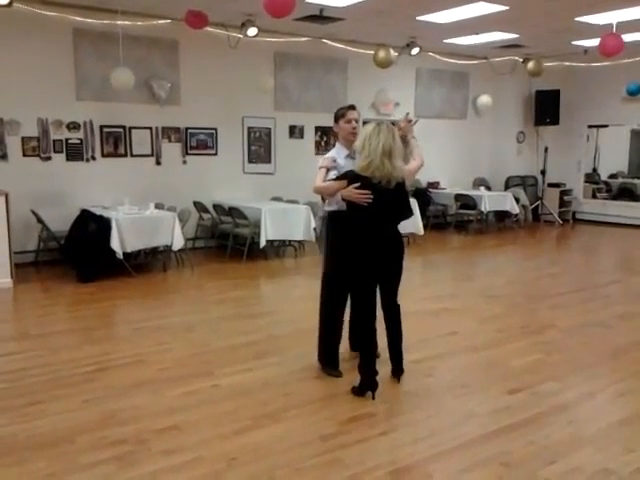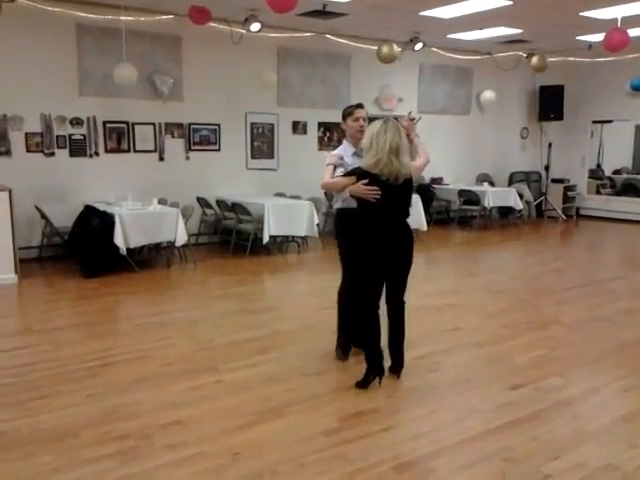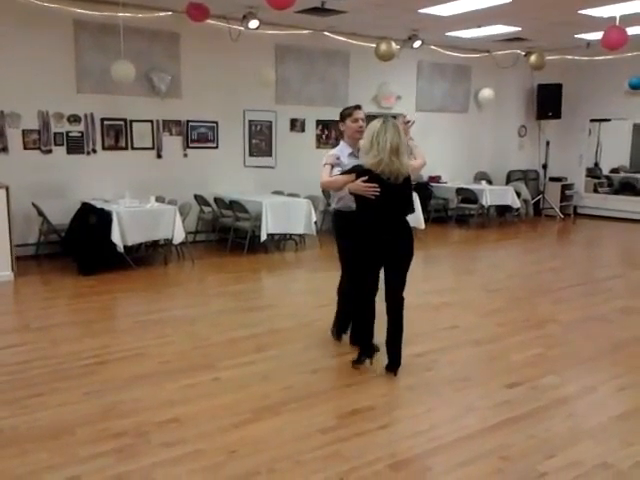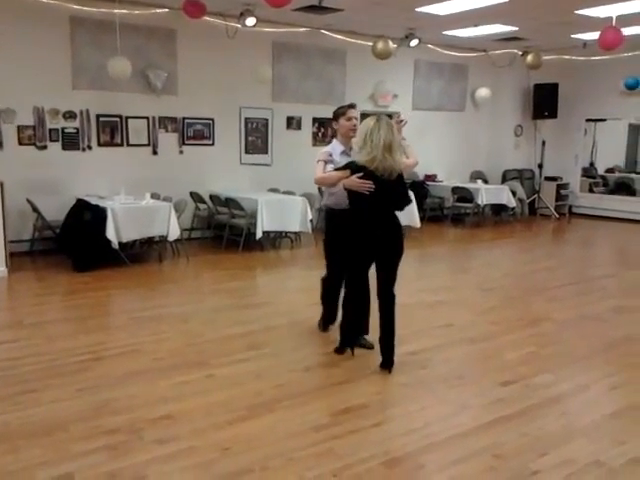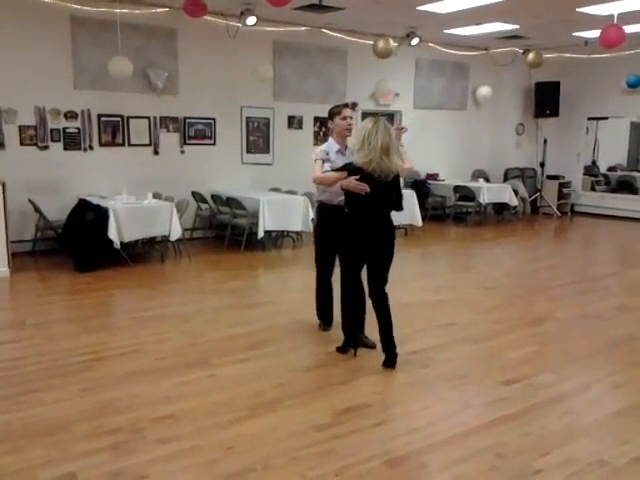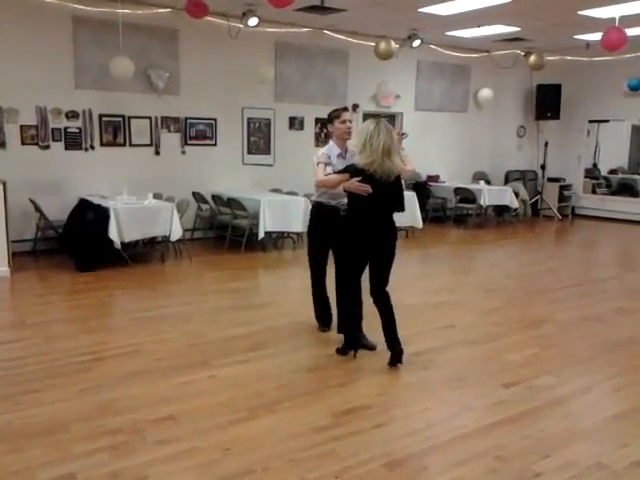
dt=0.2s
person 1, frame 1
left shoulder: (355, 176)
right shoulder: (399, 176)
left elbow: (318, 188)
right elbow: (419, 160)
left wrist: (324, 167)
right wrist: (409, 134)
left hip: (363, 251)
right hip: (391, 248)
left knee: (364, 312)
right knee: (391, 306)
left ankle: (368, 379)
right ankle: (397, 366)
person 1, frame 2
left shoulder: (363, 173)
right shoulder: (407, 172)
left elbow: (327, 185)
right elbow: (425, 157)
left wrist: (332, 164)
right wrist: (412, 133)
left hip: (373, 245)
right hip: (401, 243)
left knee: (368, 304)
right knee: (396, 301)
left ankle: (374, 366)
right ankle: (397, 363)
person 1, frame 3
left shoulder: (363, 171)
right shoulder: (404, 170)
left elbow: (326, 184)
right wrist: (407, 136)
left hip: (373, 241)
right hip: (401, 240)
left knee: (363, 294)
right knee: (395, 298)
left ankle: (365, 347)
right ankle: (394, 360)
person 1, frame 4
left shoulder: (357, 168)
right shoulder: (397, 168)
left elbow: (320, 180)
right wrist: (399, 137)
left hip: (364, 236)
right hip: (392, 236)
left knee: (354, 287)
right knee: (386, 294)
left ankle: (347, 340)
right ankle: (387, 356)
person 1, frame 5
left shoulder: (354, 169)
right shoulder: (393, 169)
left elbow: (318, 179)
right elbow: (408, 164)
right wrist: (396, 142)
left hip: (357, 235)
right hip: (383, 234)
left knee: (351, 285)
right knee: (378, 290)
left ankle: (350, 341)
right ankle: (390, 351)
person 1, frame 6
left shoulder: (356, 170)
right shoulder: (394, 170)
left elbow: (321, 183)
right elbow: (406, 181)
left hip: (360, 236)
right hip: (386, 235)
left knee: (351, 286)
right knee: (380, 290)
left ankle: (351, 342)
right ankle: (395, 348)
person 2, frame 1
right shoulder: (331, 158)
right wrist: (343, 193)
right hip: (340, 224)
right knee: (335, 290)
left ankle: (359, 340)
right ankle: (328, 357)
person 2, frame 2
right shoulder: (338, 156)
right elbow: (327, 185)
right wrist: (351, 190)
right hip: (348, 220)
right knee: (352, 278)
right ankle: (344, 340)
person 2, frame 3
right shoulder: (335, 156)
right elbow: (325, 182)
right wrist: (351, 187)
right hip: (346, 220)
right knee: (351, 275)
right ankle: (340, 324)
person 2, frame 4
right shoulder: (328, 153)
right wrist: (345, 183)
right hip: (337, 218)
right knee: (335, 273)
left ankle: (356, 331)
right ankle: (327, 315)
person 2, frame 5
left shoulder: (356, 153)
right shoulder: (324, 151)
right elbow: (317, 177)
right wrist: (343, 183)
right hip: (328, 215)
right knee: (325, 270)
left ankle: (355, 329)
right ankle: (325, 317)
person 2, frame 6
left shoulder: (356, 156)
right shoulder: (324, 155)
right elbow: (321, 180)
right wrist: (346, 186)
left hip: (345, 216)
right hip: (323, 216)
right knee: (318, 271)
left ankle: (353, 330)
right ankle: (324, 318)
